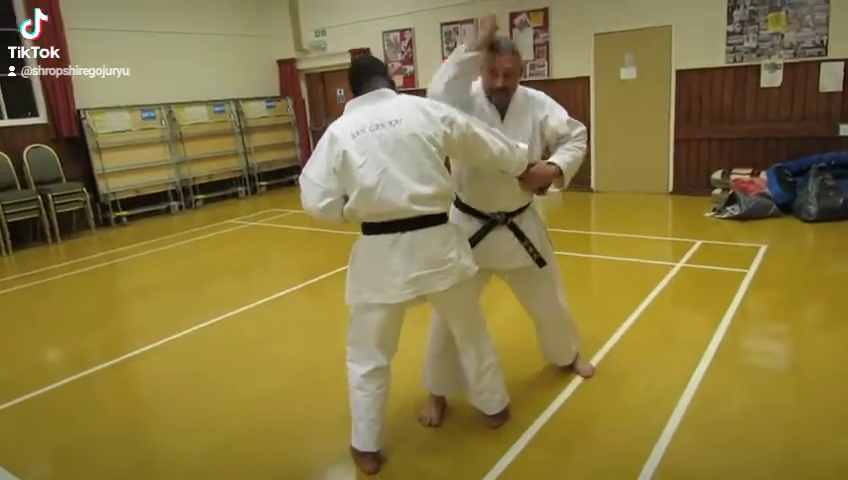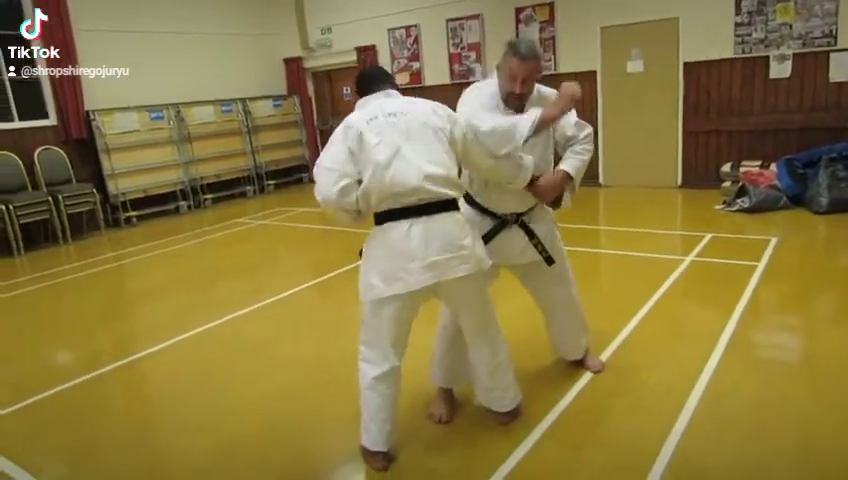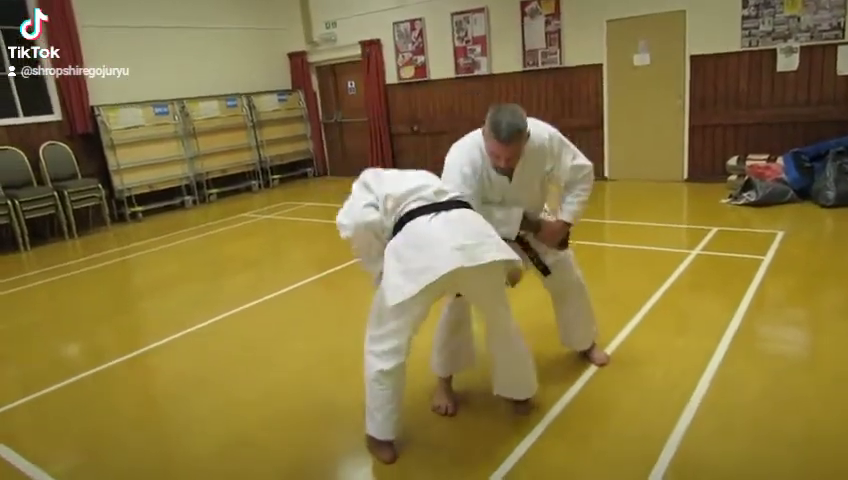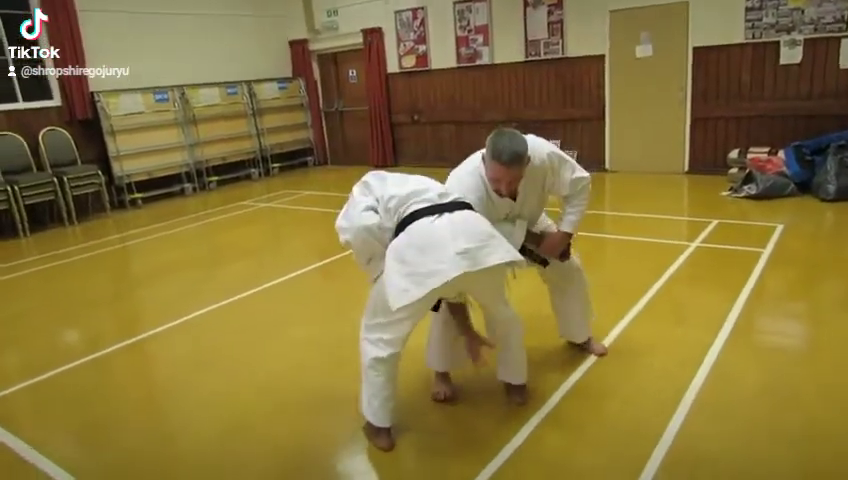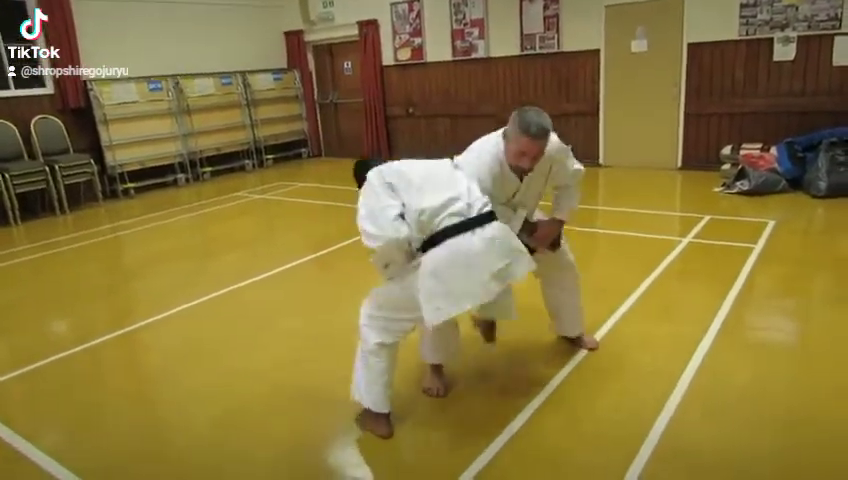
dt=0.5s
person 1, frame 1
left shoulder: (339, 131)
right shoulder: (428, 111)
left elbow: (318, 202)
right elbow: (487, 146)
right wrist: (525, 167)
left hip: (380, 253)
right hip: (436, 242)
left knee: (367, 355)
right knee: (470, 332)
left ankle: (366, 447)
right ankle: (493, 407)
person 1, frame 2
left shoulder: (352, 125)
right shoulder: (434, 110)
left elbow: (330, 192)
right elbow: (487, 156)
left wrist: (356, 212)
right wrist: (530, 176)
left hip: (394, 244)
right hip: (451, 233)
left knee: (379, 350)
right knee: (481, 328)
left ankle: (376, 445)
right ankle: (503, 404)
person 1, frame 3
left shoulder: (366, 183)
right shoulder: (420, 178)
left elbow: (358, 223)
left wrist: (380, 268)
left hip: (417, 244)
right hip: (470, 232)
left knee: (384, 344)
right knee: (499, 317)
left ankle: (382, 438)
right ankle: (520, 394)
person 1, frame 4
left shoulder: (367, 186)
left elbow: (358, 229)
left wrist: (382, 270)
right wrist: (465, 328)
left hip: (422, 246)
right hip: (474, 232)
left knee: (378, 336)
right knee: (496, 309)
left ankle: (379, 427)
person 1, frame 5
left shoulder: (376, 181)
right shoulder: (437, 165)
left elbow: (387, 238)
left wrist: (393, 268)
left hip: (450, 257)
right hip: (496, 240)
left knee: (377, 319)
left ankle: (377, 414)
person 2, frame 1
left shoulder: (536, 104)
right shoulder: (464, 98)
left elbow: (575, 137)
right elbow: (437, 99)
left wrist: (555, 168)
right wrist: (474, 46)
left hip: (520, 224)
right hip: (468, 225)
left knee: (547, 298)
left ankle: (567, 356)
right ankle: (437, 393)
person 2, frame 2
left shoulder: (547, 99)
right shoulder: (477, 96)
left elbow: (582, 138)
right elbow: (487, 135)
left wrist: (564, 176)
right wrist: (545, 118)
left hip: (531, 219)
right hip: (478, 220)
left knee: (559, 291)
right knee: (460, 305)
left ankle: (577, 351)
right ankle: (444, 388)
person 2, frame 3
left shoulder: (545, 138)
right shoulder: (463, 157)
left elbow: (582, 174)
left wrist: (563, 222)
left hip: (532, 225)
left knee: (568, 279)
right knee: (459, 297)
left ankle: (585, 343)
right ankle: (444, 381)
person 2, frame 4
left shoulder: (542, 154)
right shoulder: (463, 189)
left elbow: (579, 185)
left wrist: (564, 233)
left hip: (525, 223)
left knee: (568, 269)
left ankle: (578, 335)
right ankle: (441, 373)
person 2, frame 5
left shoulder: (553, 148)
right shoulder: (476, 167)
left elbow: (572, 179)
left wrist: (556, 222)
right wrist: (527, 228)
left hip: (518, 218)
left knee: (560, 264)
left ankle: (570, 330)
right ankle: (435, 367)
